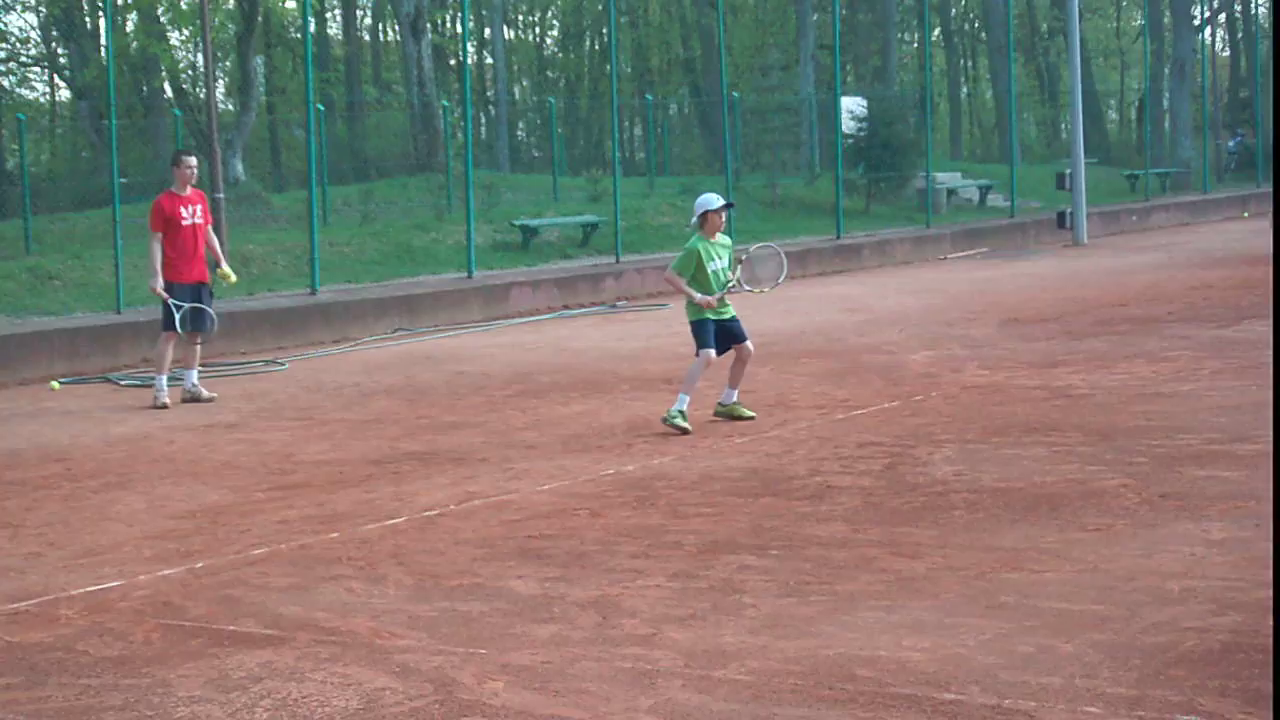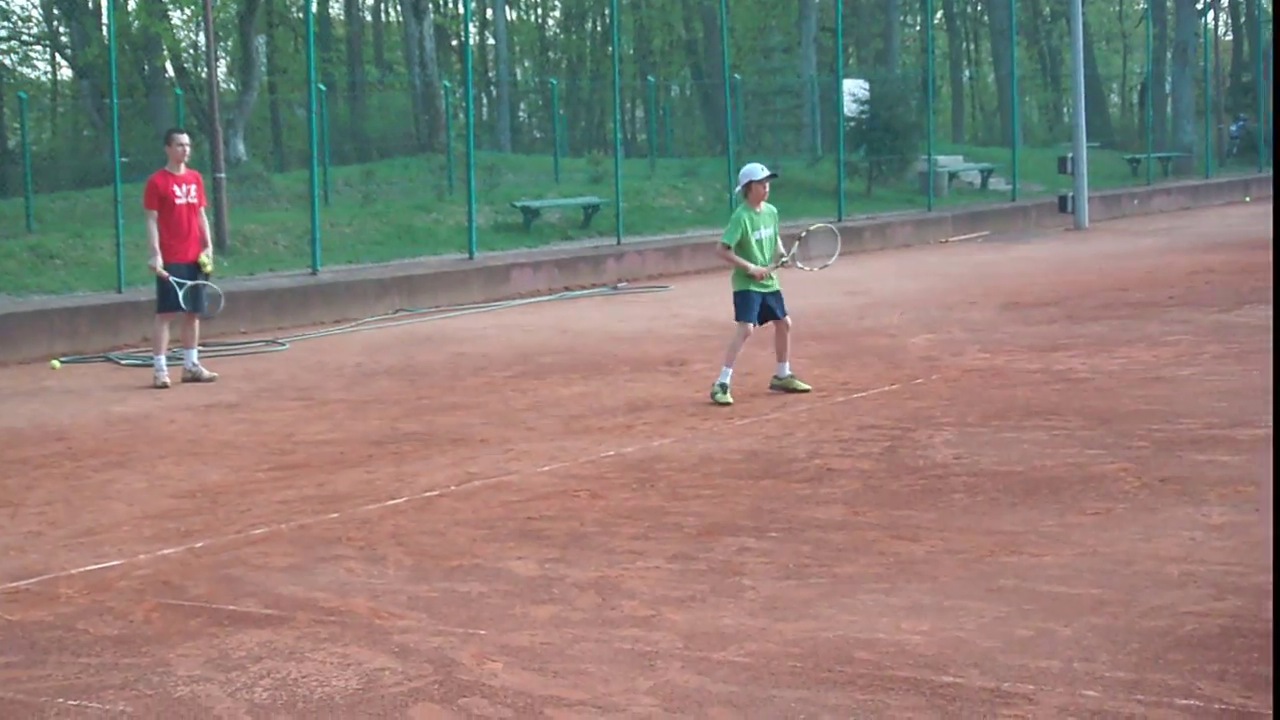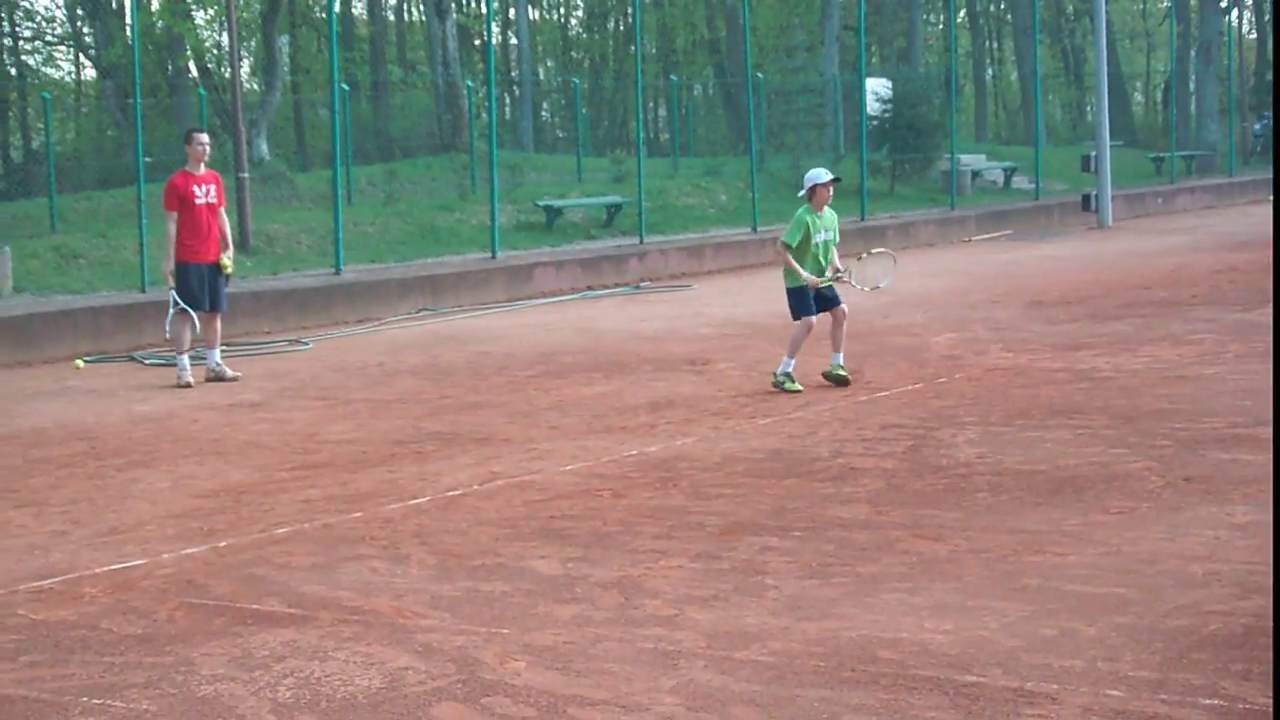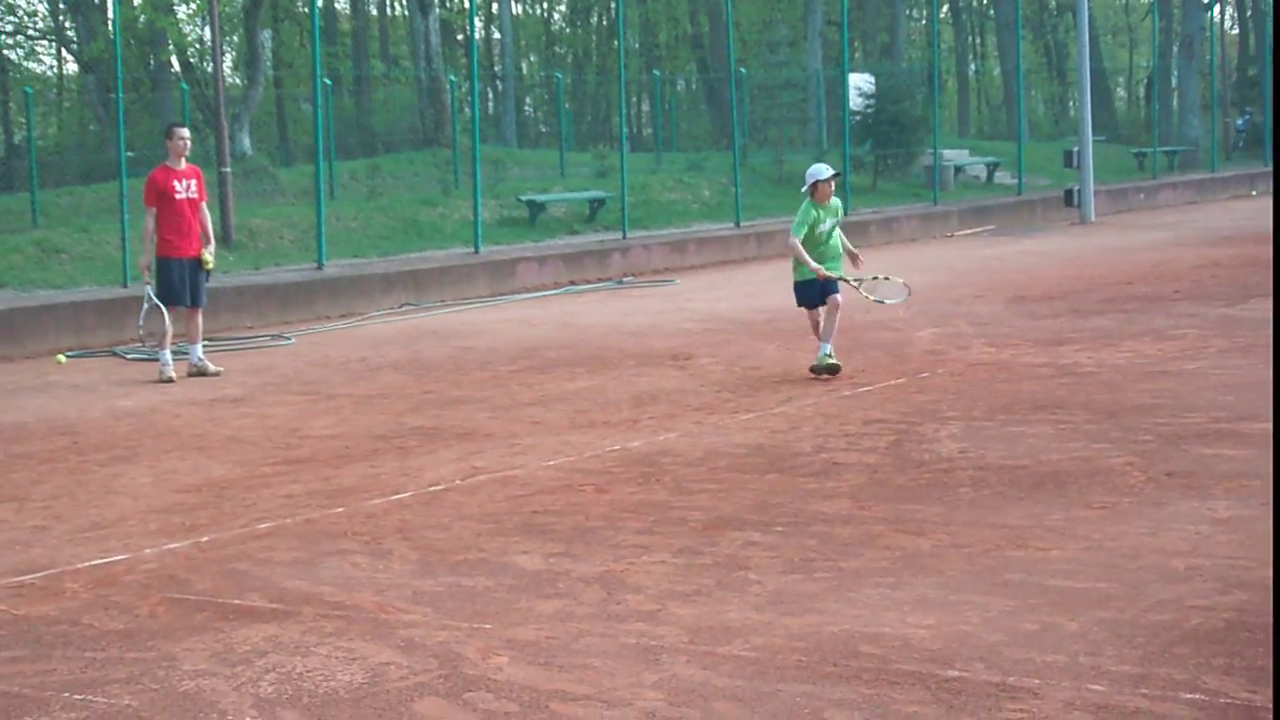
dt=0.3s
person 1, frame 1
left shoulder: (201, 198)
right shoulder: (162, 203)
right elbow: (156, 241)
left wrist: (221, 261)
right wrist: (156, 275)
left hip: (200, 278)
right hip: (175, 280)
left knee: (196, 332)
right knee: (170, 332)
left ankle: (191, 386)
right ankle: (160, 389)
person 1, frame 2
left shoulder: (195, 178)
right shoulder: (156, 182)
right elbow: (152, 220)
left wrist: (207, 246)
right wrist: (155, 254)
left hip: (195, 257)
right hip: (170, 260)
left knee: (193, 311)
right knee: (164, 313)
left ankle: (191, 366)
right ankle: (160, 369)
person 1, frame 3
left shoulder: (215, 178)
right shoulder: (176, 182)
right elbow: (171, 222)
left wrist: (229, 246)
right wrist: (169, 258)
left hip: (214, 257)
right hip: (189, 259)
left knee: (214, 312)
right knee: (185, 313)
left ankle: (214, 365)
right ankle: (183, 369)
person 1, frame 4
left shoulder: (196, 173)
right shoulder: (157, 177)
right elbow: (150, 217)
left wrist: (210, 241)
right wrist: (147, 253)
left hip: (196, 252)
right hip: (169, 254)
left knee: (196, 306)
right knee: (167, 308)
left ankle: (196, 360)
right ankle: (165, 363)
person 2, frame 1
left shoulder: (726, 242)
right shoulder: (695, 247)
right elbow: (670, 275)
right wrist: (696, 296)
left hip: (724, 309)
right hip: (701, 312)
left knee: (745, 350)
right knee: (707, 356)
left ankle: (727, 403)
right ankle: (677, 410)
person 2, frame 2
left shoulder: (771, 211)
right shoulder: (741, 217)
right elbow: (722, 249)
left wrist: (781, 254)
right wrist: (750, 268)
left hip: (769, 282)
right hip: (747, 283)
left knee: (784, 325)
right knee: (745, 329)
left ankle: (782, 376)
right ankle: (722, 384)
person 2, frame 3
left shoulder: (832, 216)
right shoulder: (803, 218)
right elbow: (781, 248)
left wrist: (836, 264)
right wrist: (802, 274)
left hip: (821, 278)
right hip: (799, 280)
left knee: (840, 312)
right knee: (808, 322)
left ankle: (836, 366)
right ankle: (783, 374)
person 2, frame 4
left shoulder: (836, 204)
right shoulder: (808, 211)
right elbow: (793, 242)
left wrist: (849, 248)
right wrist: (812, 265)
left hip: (830, 266)
right hip: (807, 271)
left knee: (835, 302)
right knee: (816, 314)
left ankle: (824, 356)
right ankle: (822, 354)
